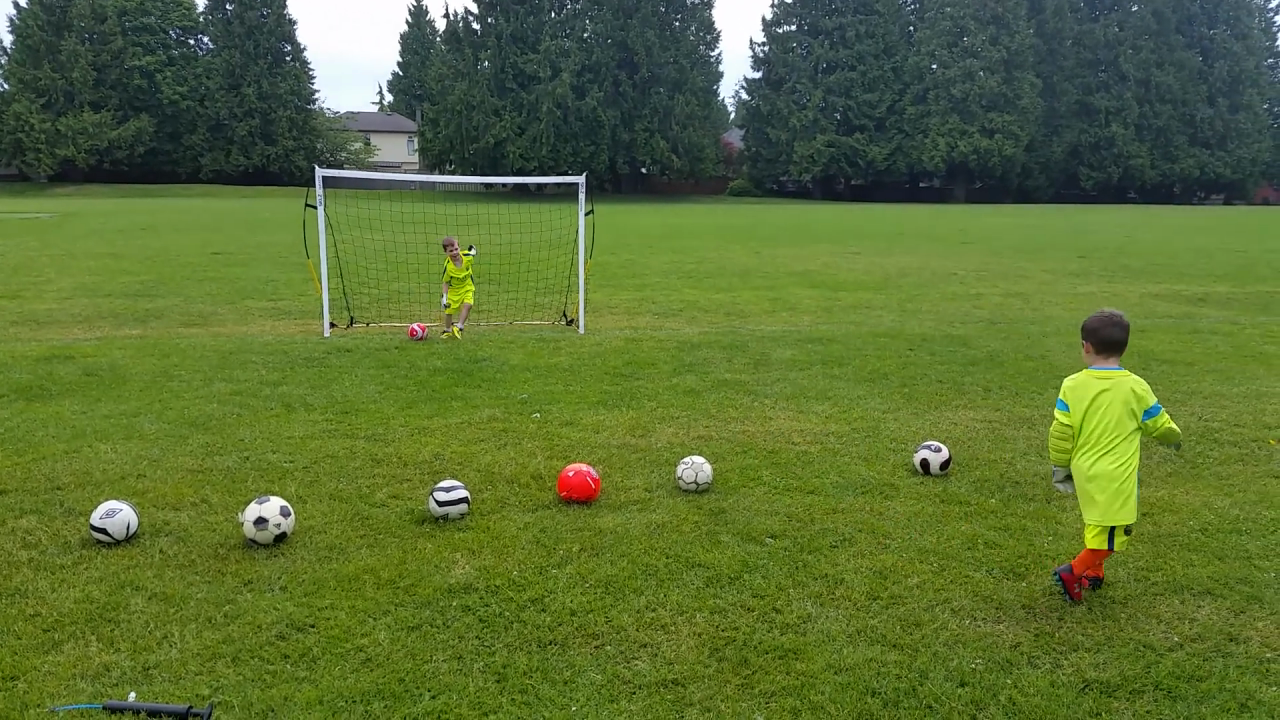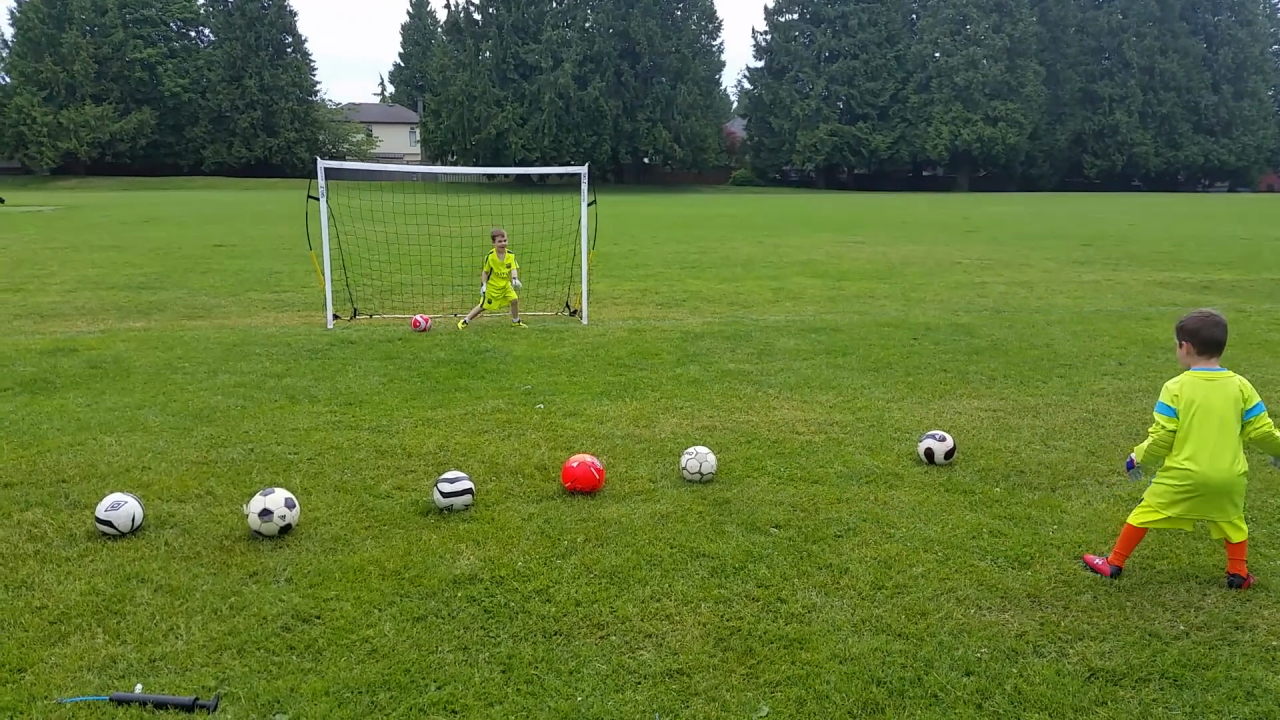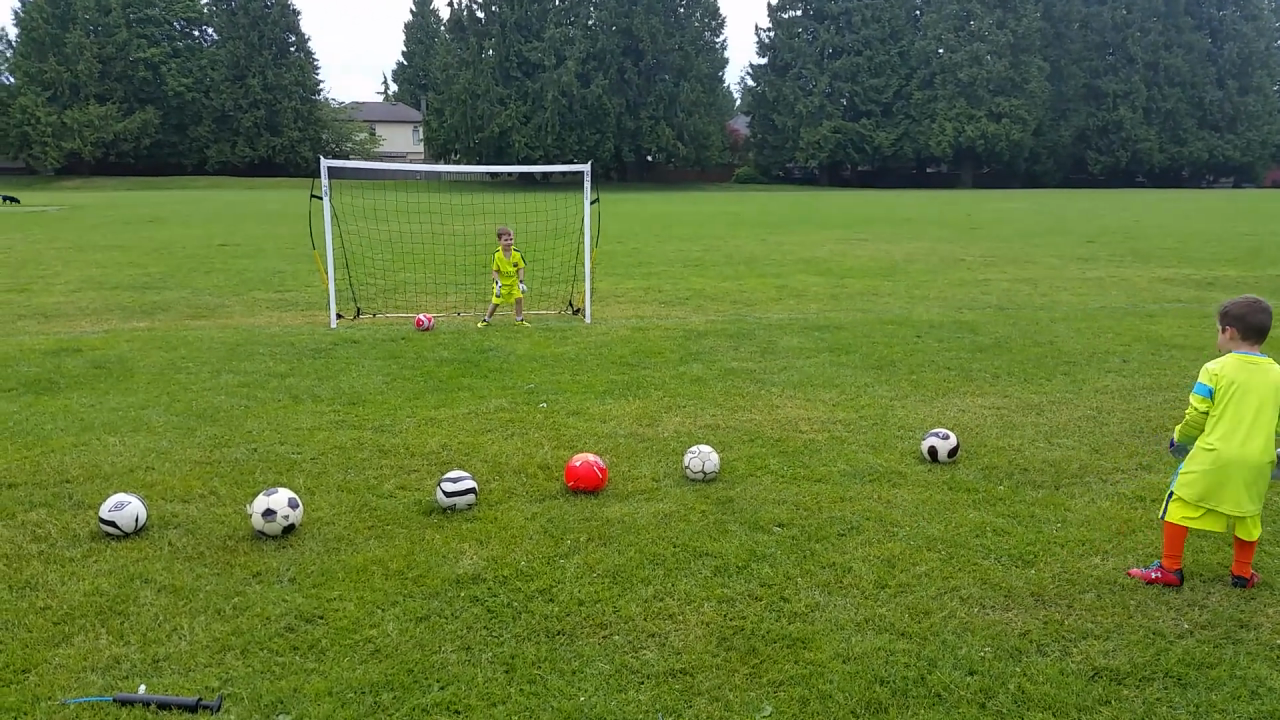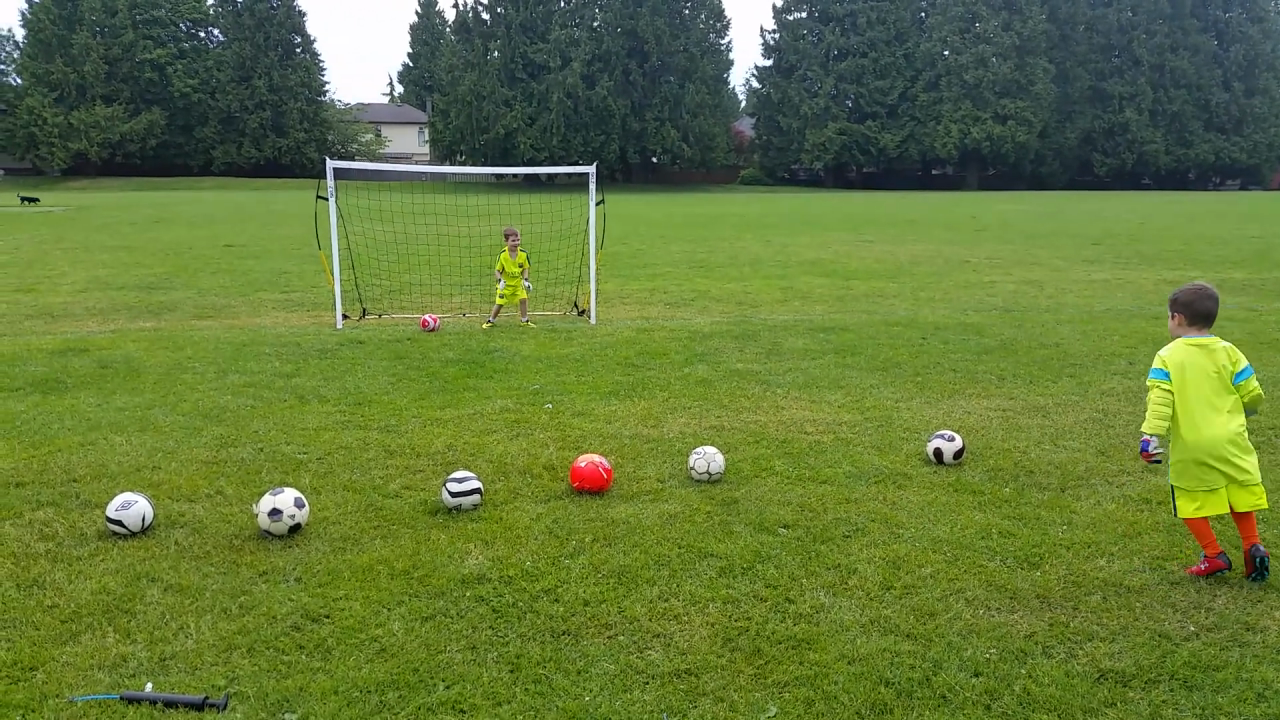
dt=0.4s
person 1, frame 1
left shoulder: (1073, 385)
right shoulder: (1136, 387)
left elbow: (1060, 433)
right elbow: (1161, 426)
left wrist: (1060, 468)
right wrist: (1174, 438)
left hip: (1085, 472)
right hip: (1117, 476)
left knee: (1099, 524)
right knee: (1111, 530)
left ankle: (1092, 573)
right ankle: (1075, 571)
person 1, frame 2
left shoulder: (1176, 387)
right shoulder: (1241, 386)
left elbow: (1162, 436)
left wrist: (1137, 459)
left hip: (1183, 475)
right hip: (1227, 477)
left knee: (1147, 510)
right knee: (1232, 521)
left ankle: (1114, 562)
right ankle: (1238, 573)
person 1, frame 3
left shoulder: (1215, 370)
left elbow: (1196, 418)
left wrist: (1179, 439)
left hip: (1213, 459)
right hip: (1256, 464)
left knee: (1180, 505)
right knee: (1248, 515)
left ankle: (1170, 568)
right ankle: (1242, 573)
person 1, frame 4
left shoulder: (1166, 356)
right shoulder: (1228, 352)
left elbow: (1159, 401)
right elbow: (1253, 395)
left wrist: (1150, 435)
right wrist: (1244, 411)
left hip: (1190, 446)
right hip: (1229, 441)
left knee: (1191, 501)
right knee: (1240, 493)
left ankle: (1213, 555)
right ankle: (1253, 547)
